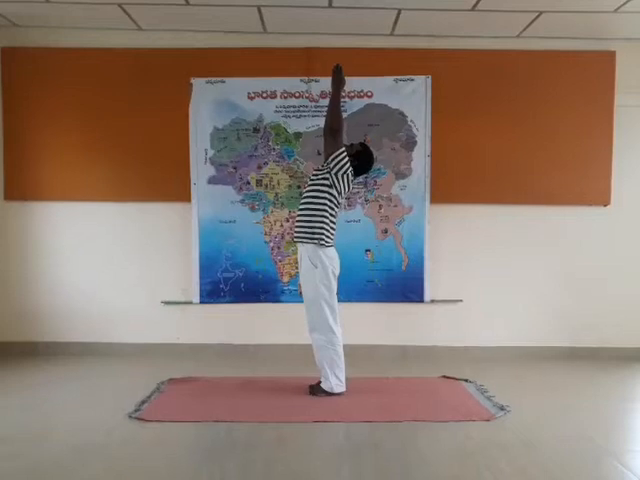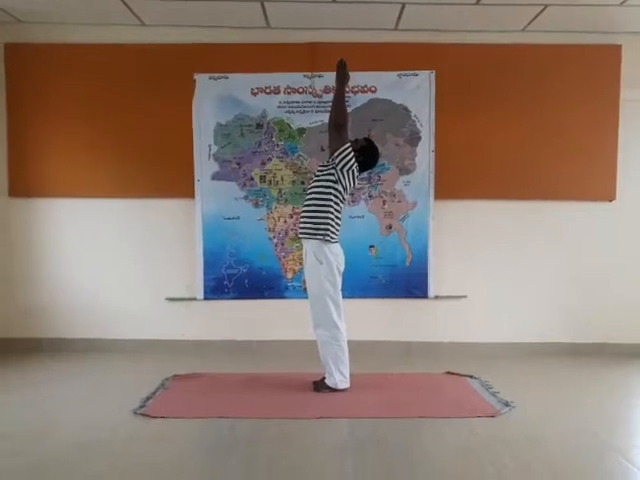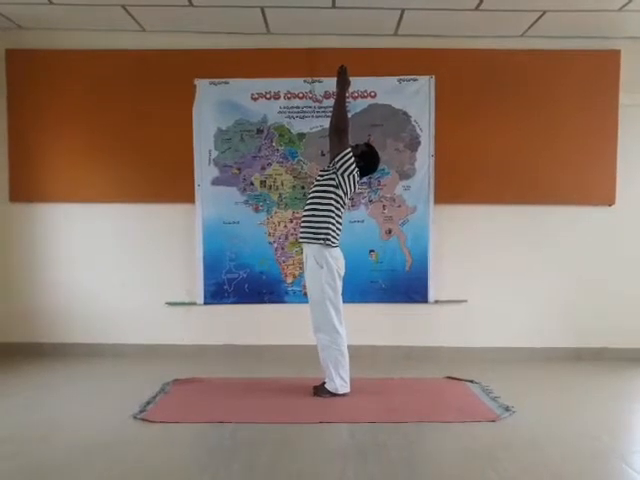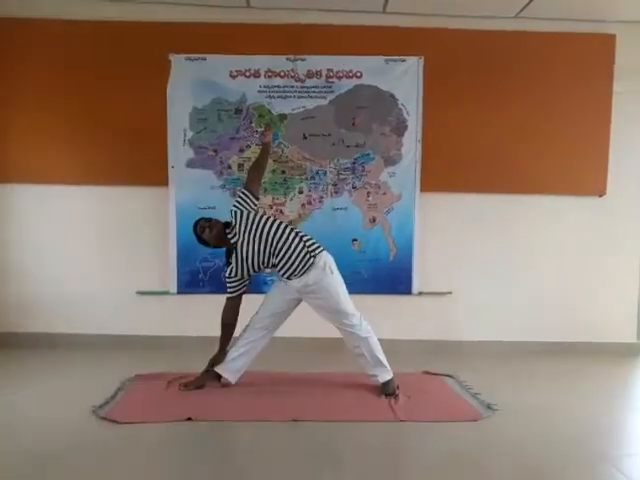
dt=0.7s
person 1, frame 1
left shoulder: (341, 174)
right shoulder: (333, 174)
left elbow: (332, 131)
right elbow: (332, 133)
left wrist: (336, 91)
right wrist: (335, 92)
left hip: (318, 255)
right hip: (314, 254)
left knee: (324, 321)
right knee: (321, 321)
left ankle: (334, 383)
right ankle: (331, 379)
person 1, frame 2
left shoulder: (346, 170)
right shoulder: (337, 169)
left elbow: (337, 126)
right elbow: (337, 129)
left wrist: (340, 87)
right wrist: (339, 87)
left hip: (323, 252)
right hip: (318, 250)
left knee: (329, 318)
right knee: (325, 318)
left ankle: (338, 380)
right ankle: (335, 375)
person 1, frame 3
left shoulder: (347, 175)
right shoulder: (337, 175)
left elbow: (338, 132)
right elbow: (338, 135)
left wrist: (341, 91)
right wrist: (340, 92)
left hip: (323, 256)
right hip: (318, 255)
left knee: (329, 322)
right knee: (325, 321)
left ankle: (338, 384)
right ankle: (335, 380)
person 1, frame 4
left shoulder: (241, 213)
right shoulder: (235, 265)
left elbow: (255, 176)
right elbow: (231, 308)
left wrist: (266, 145)
right wrist: (220, 354)
left hip: (316, 268)
right hip: (291, 280)
left knee: (352, 324)
right knee: (258, 327)
left ankle: (385, 377)
right ankle: (220, 373)
